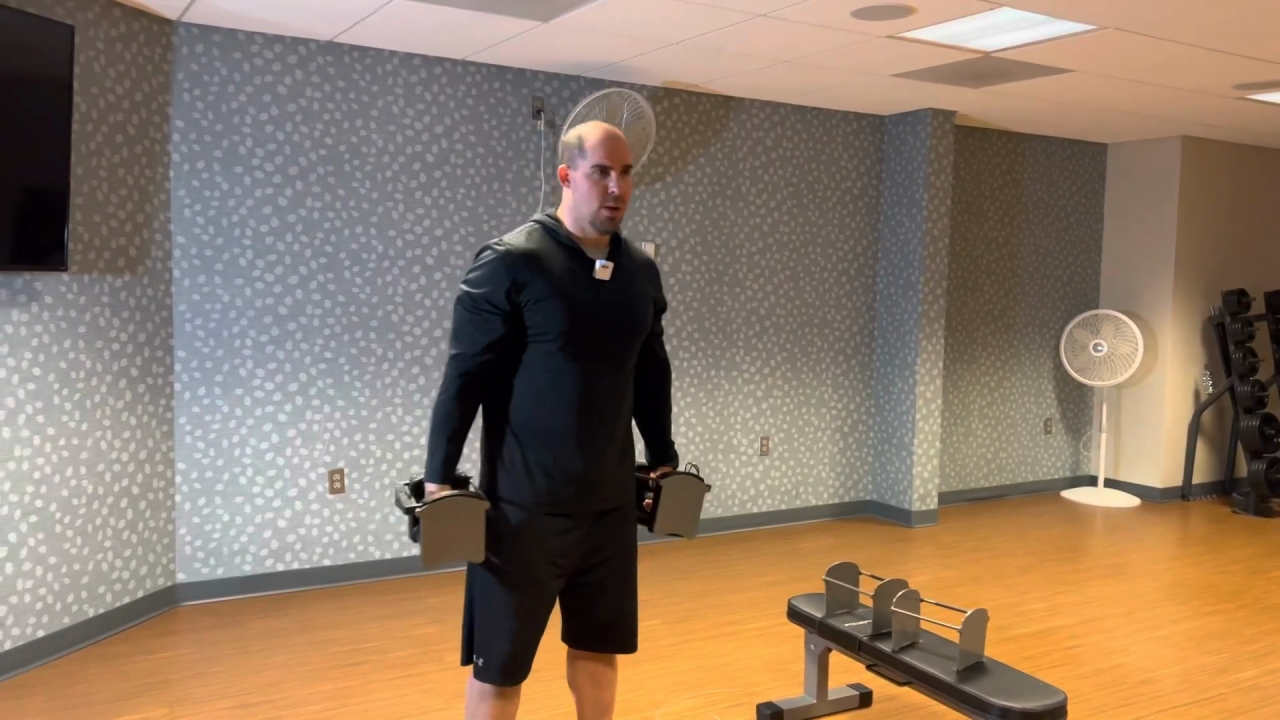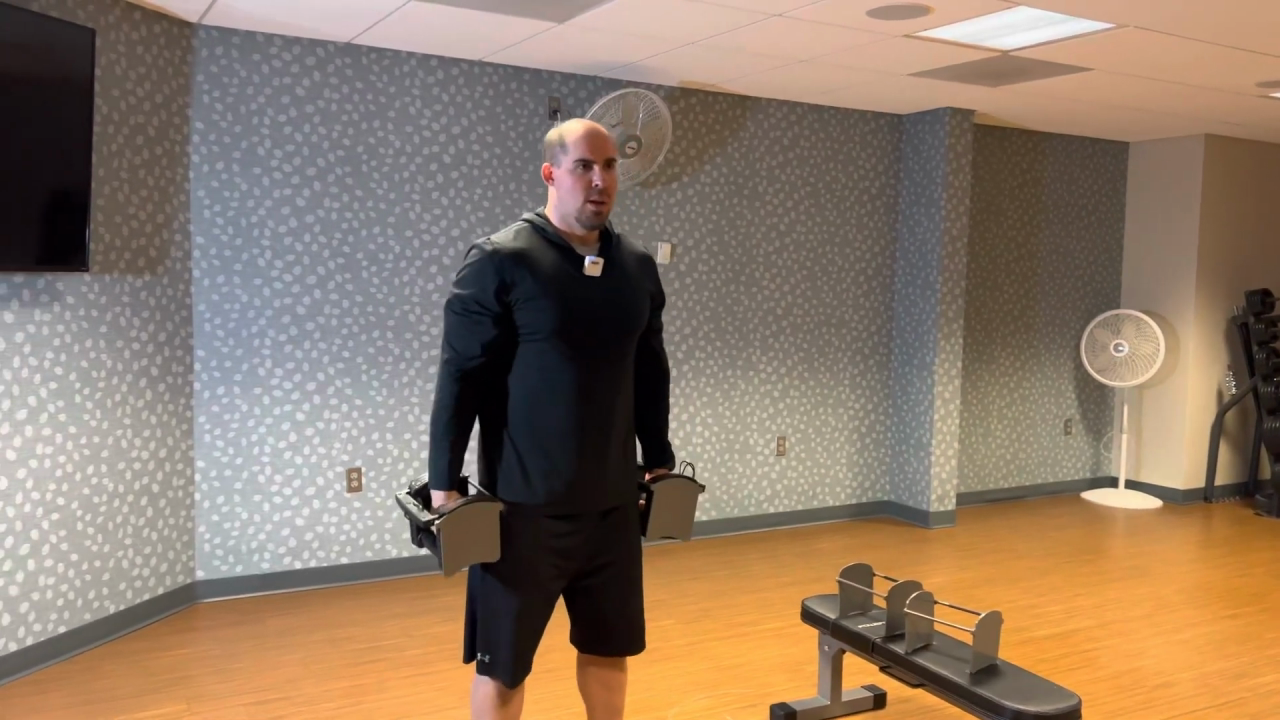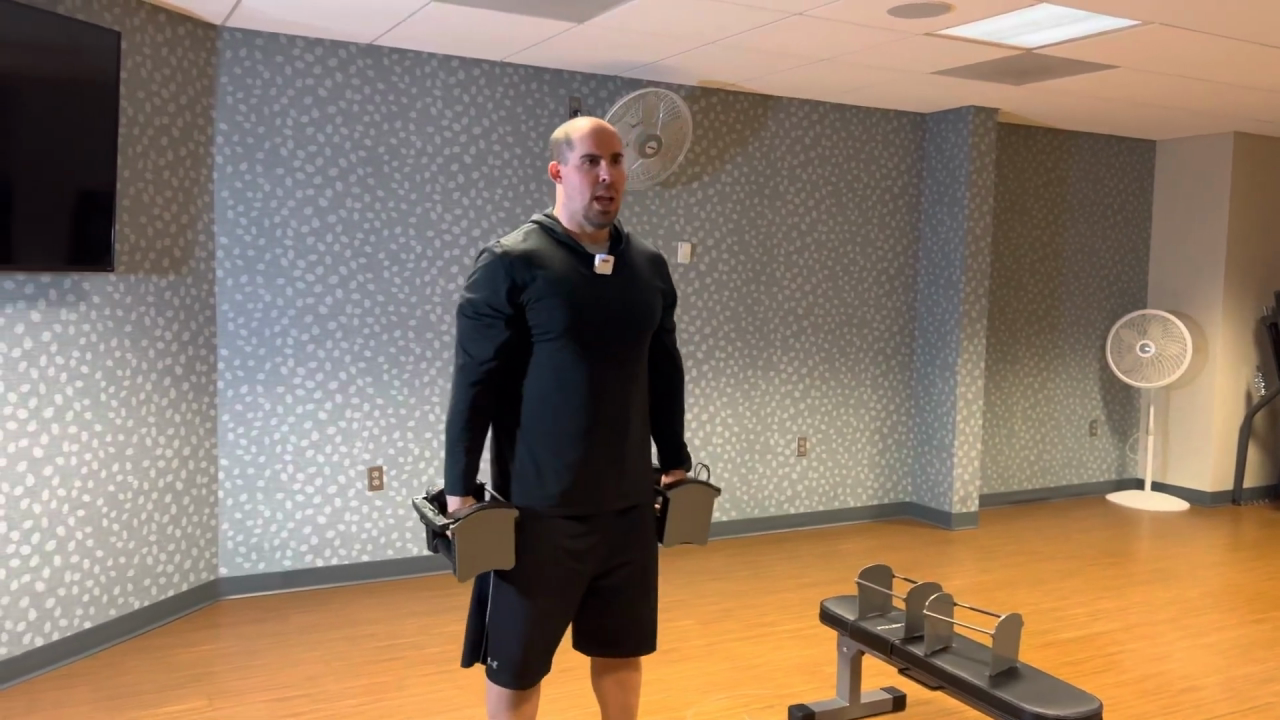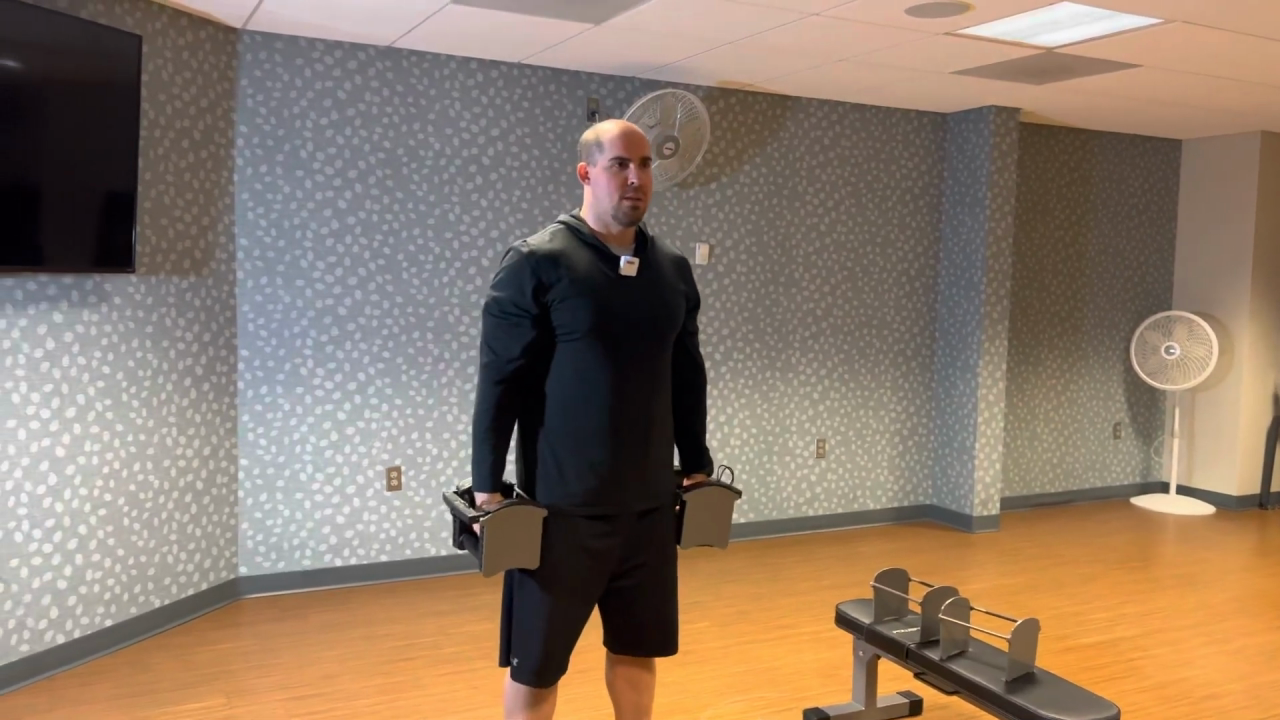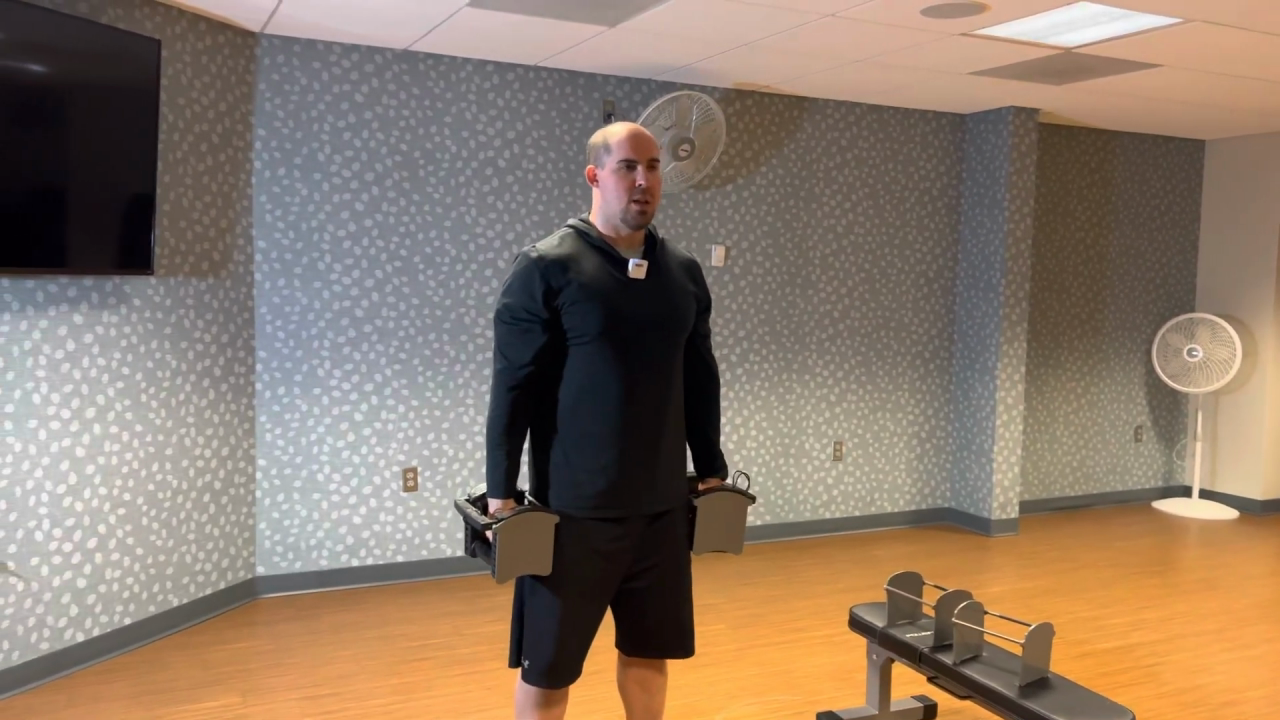
dt=0.4s
person 1, frame 1
left shoulder: (641, 272)
right shoulder: (510, 263)
right elbow: (465, 374)
left wrist: (663, 458)
right wrist: (439, 475)
left hip: (610, 498)
right hip: (525, 501)
left knee: (600, 644)
right knee: (501, 658)
person 1, frame 2
left shoulder: (638, 267)
right shoulder: (499, 262)
right elbow: (460, 377)
left wrist: (659, 459)
right wrist: (444, 481)
left hip: (613, 498)
right hip: (525, 501)
left knee: (609, 646)
right knee: (504, 657)
person 1, frame 3
left shoulder: (649, 267)
right shoulder: (510, 263)
left elbow: (665, 372)
right elbow: (475, 384)
left wrist: (676, 461)
right wrist: (460, 488)
left hip: (628, 500)
right hip: (539, 505)
left knee: (623, 647)
right knee: (517, 661)
person 1, frame 4
left shoulder: (673, 270)
right shoulder: (536, 264)
left elbow: (688, 376)
right elbow: (500, 381)
left wrist: (696, 465)
right wrist: (487, 484)
left hip: (649, 500)
right hip: (561, 503)
left knee: (638, 647)
right knee: (536, 658)
person 1, frame 5
left shoulder: (684, 273)
right shoulder: (545, 268)
left elbow: (700, 380)
right elbow: (513, 387)
left wrist: (711, 469)
right wrist: (501, 491)
left hip: (661, 504)
right hip: (572, 507)
left knee: (649, 649)
right knee: (548, 661)
